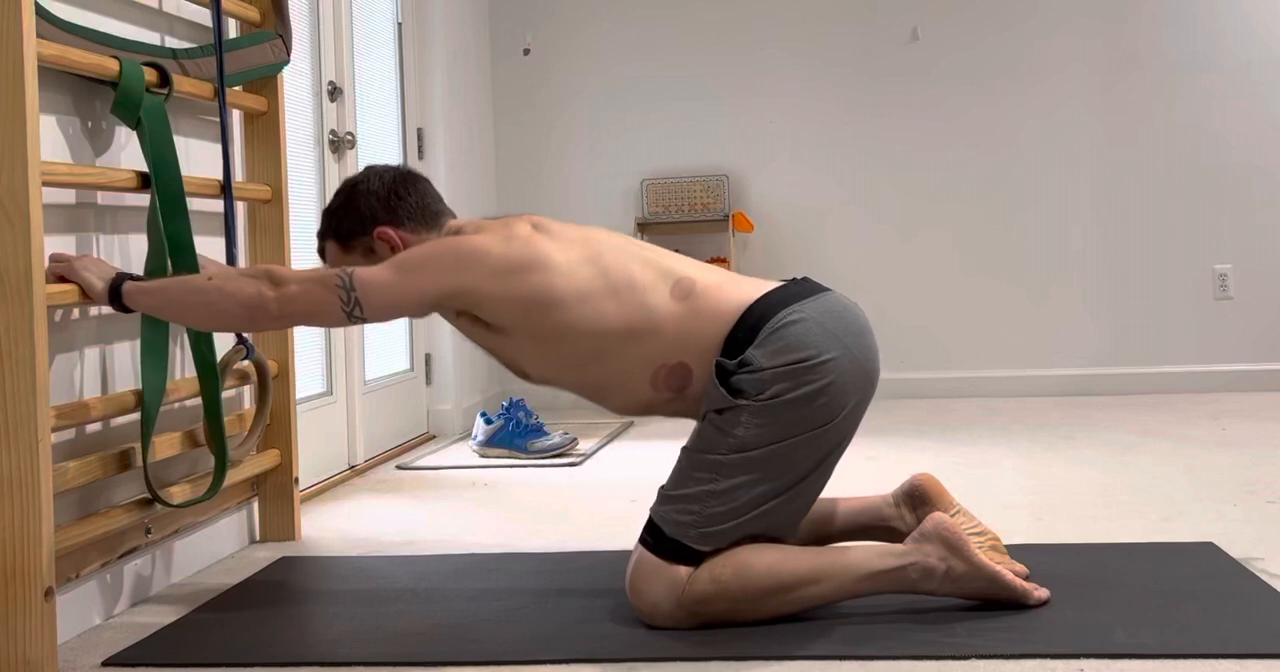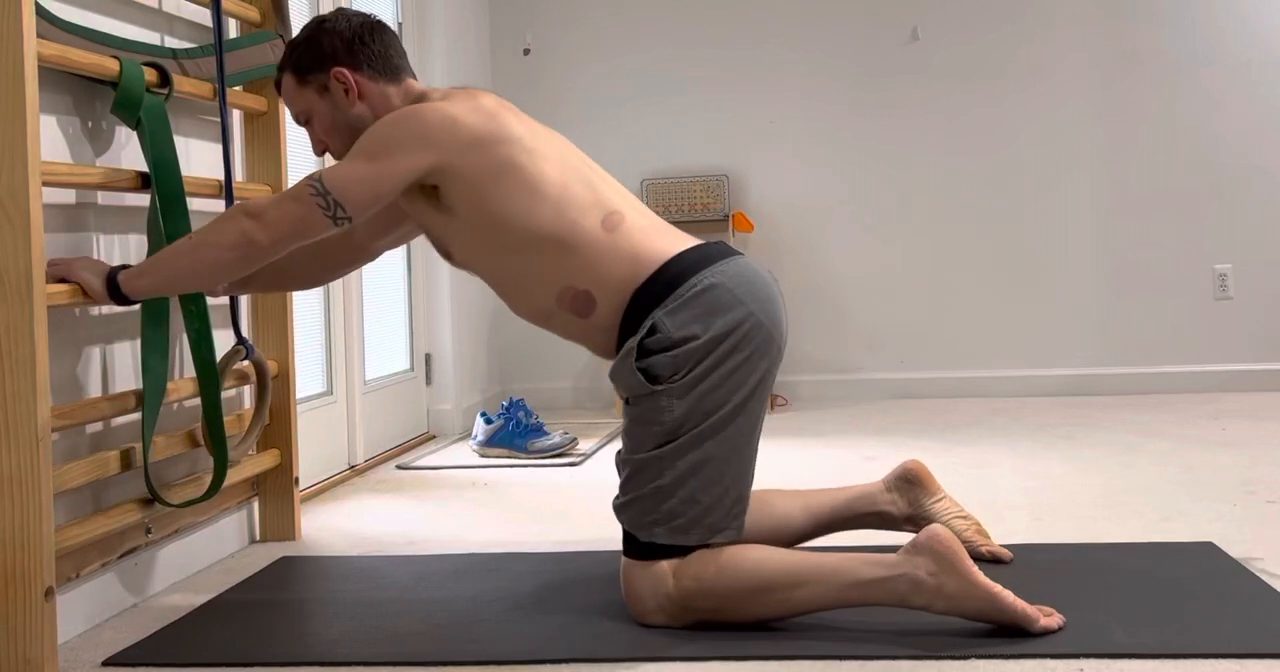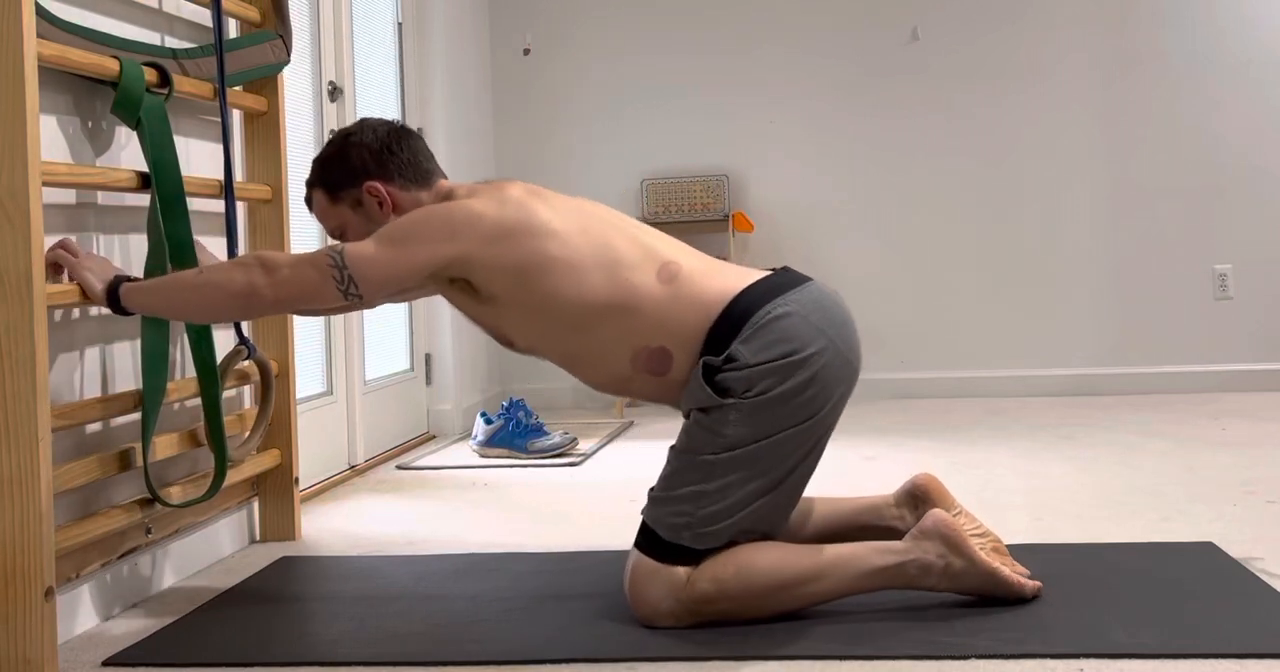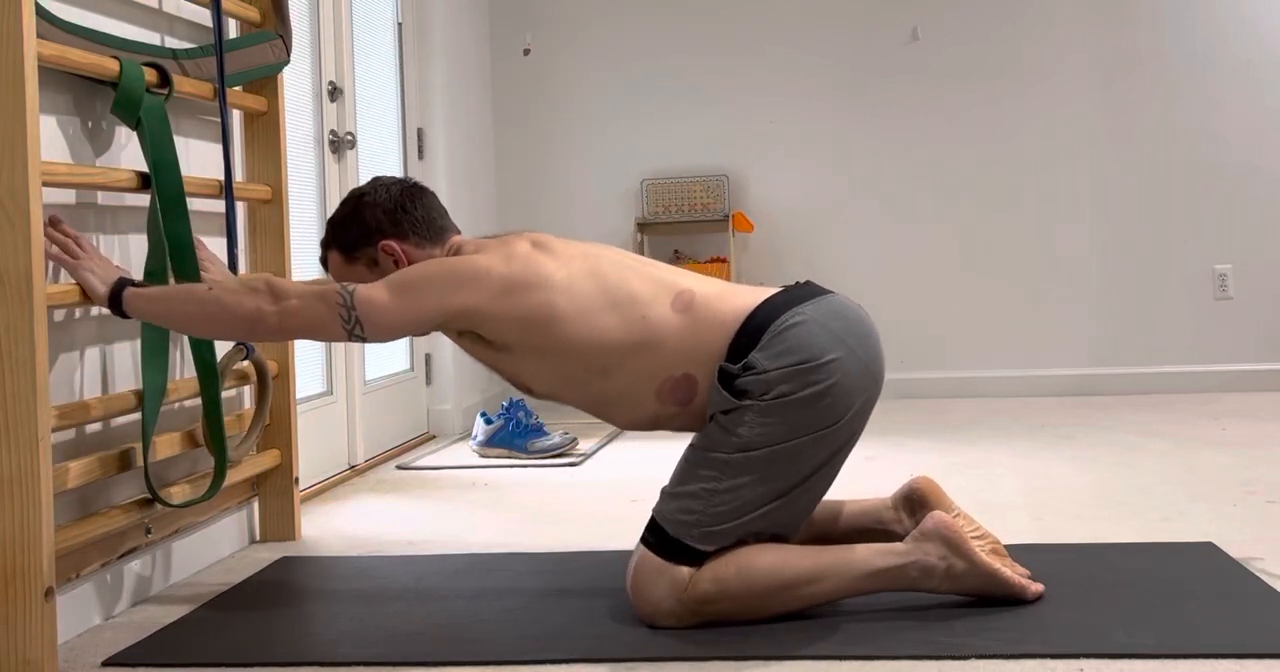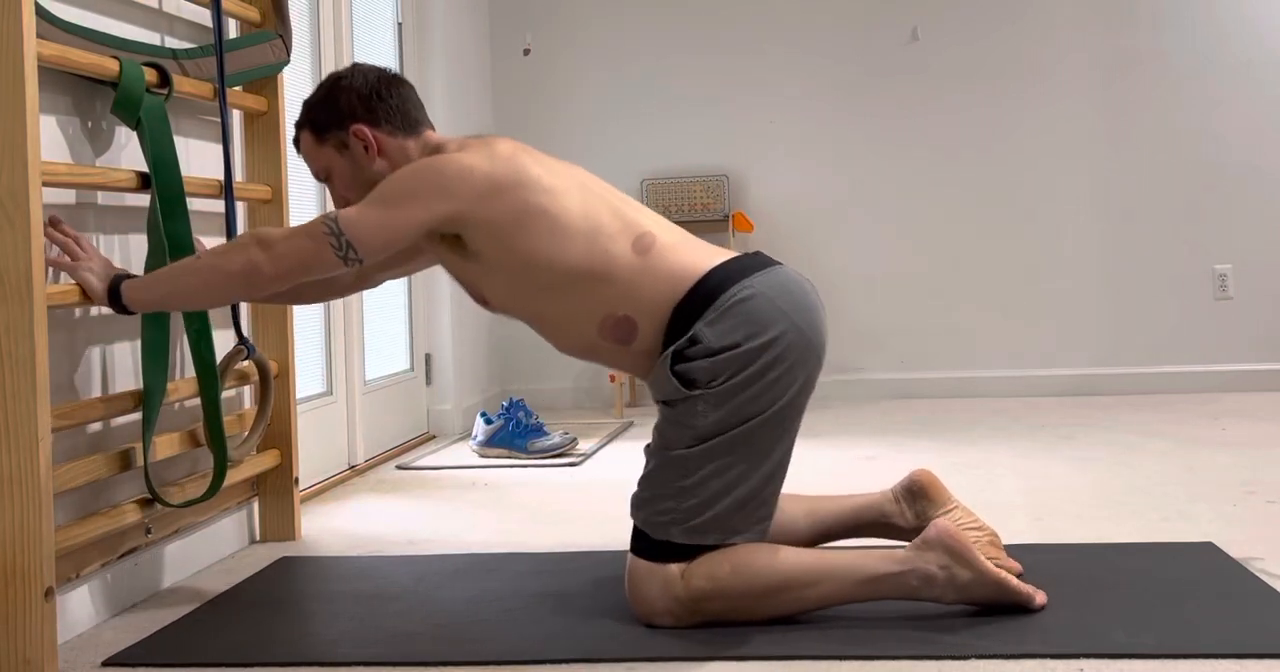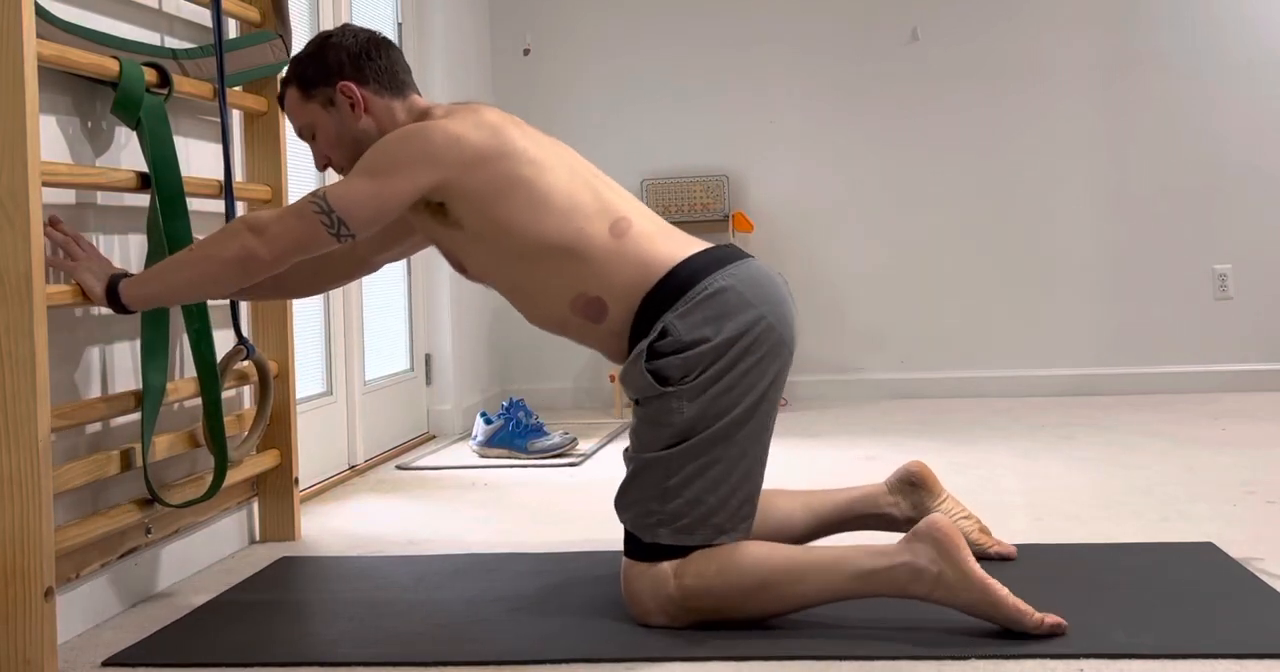
dt=0.7s
person 1, frame 1
left shoulder: (458, 262)
right shoulder: (506, 245)
left elbow: (274, 298)
right elbow: (293, 289)
left wrist: (119, 288)
right wrist: (180, 291)
left hip: (790, 362)
right hip: (818, 333)
left knee: (664, 589)
right knee: (718, 540)
left ankle: (920, 559)
right ankle: (900, 510)
person 1, frame 2
left shoulder: (423, 125)
right shoulder: (435, 158)
left elbow: (266, 227)
right elbow: (331, 253)
left wrist: (123, 282)
right wrist: (198, 278)
left hip: (695, 321)
right hip: (721, 300)
left knee: (661, 588)
right knee: (699, 536)
left ankle: (916, 571)
right ankle: (891, 498)
person 1, frame 3
left shoulder: (450, 226)
right shoulder: (482, 224)
left elbow: (275, 284)
right elbow: (315, 288)
left wrist: (118, 289)
right wrist: (211, 284)
left hip: (772, 351)
right hip: (799, 323)
left knee: (662, 589)
right knee: (717, 539)
left ankle: (917, 558)
right ankle: (900, 509)
person 1, frame 4
left shoulder: (460, 283)
right shoulder: (505, 258)
left elbow: (278, 309)
left wrist: (120, 291)
right wrist: (223, 290)
left hip: (799, 363)
right hip: (823, 334)
left knee: (664, 587)
right knee: (719, 541)
left ankle: (918, 560)
right ankle: (902, 512)
person 1, frame 5
left shoulder: (438, 179)
right shoulder: (473, 187)
left elbow: (275, 260)
right elbow: (337, 275)
left wrist: (123, 289)
right wrist: (219, 278)
left hip: (736, 333)
right hip: (768, 308)
left knee: (663, 589)
right knee: (711, 533)
left ankle: (922, 566)
right ankle: (898, 507)
person 1, frame 6
left shoulder: (425, 144)
right shoulder: (449, 168)
left elbow: (270, 240)
right elbow: (337, 261)
left wrist: (123, 287)
right wrist: (210, 281)
left hip: (707, 325)
right hip: (738, 302)
left knee: (661, 588)
right knee: (704, 535)
left ankle: (912, 563)
right ankle: (894, 498)
